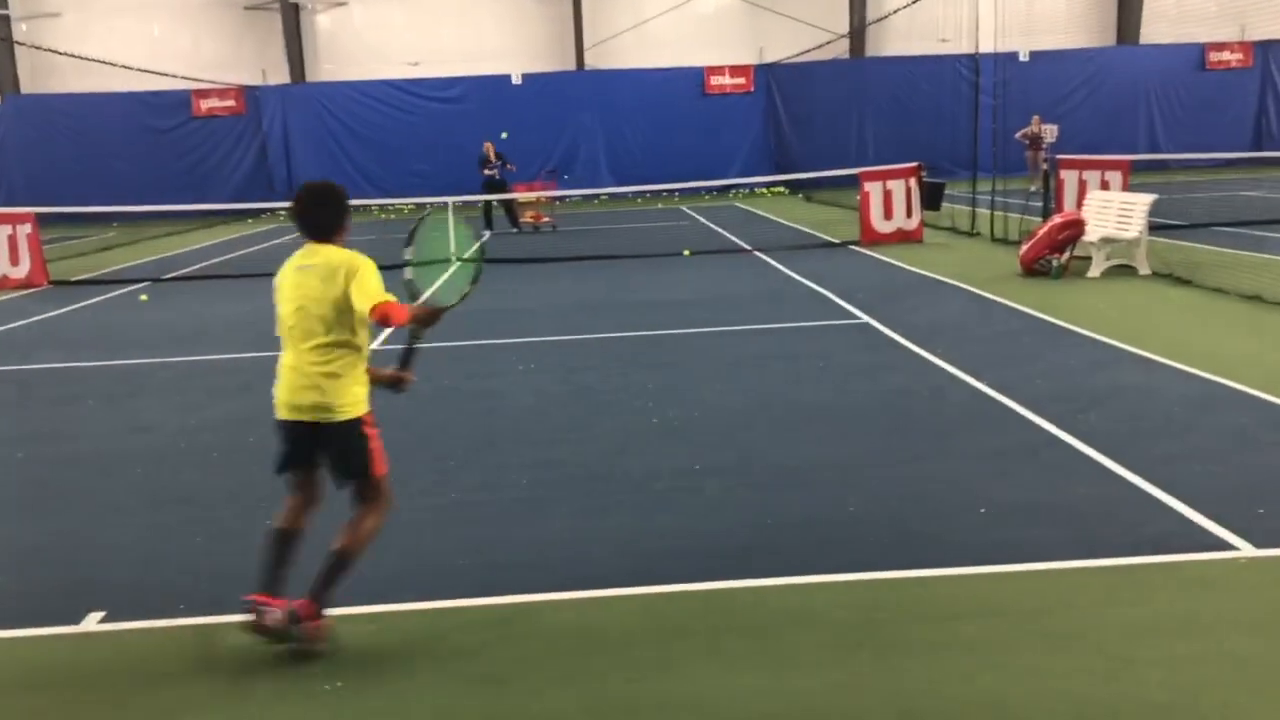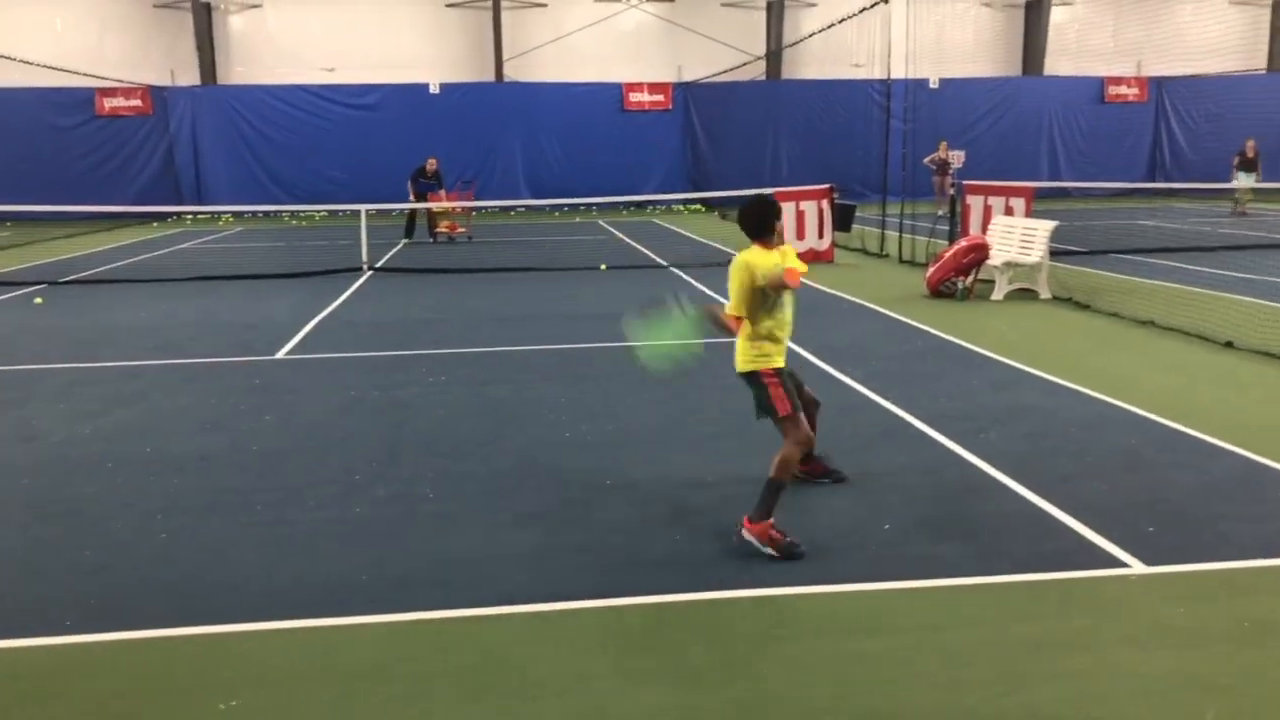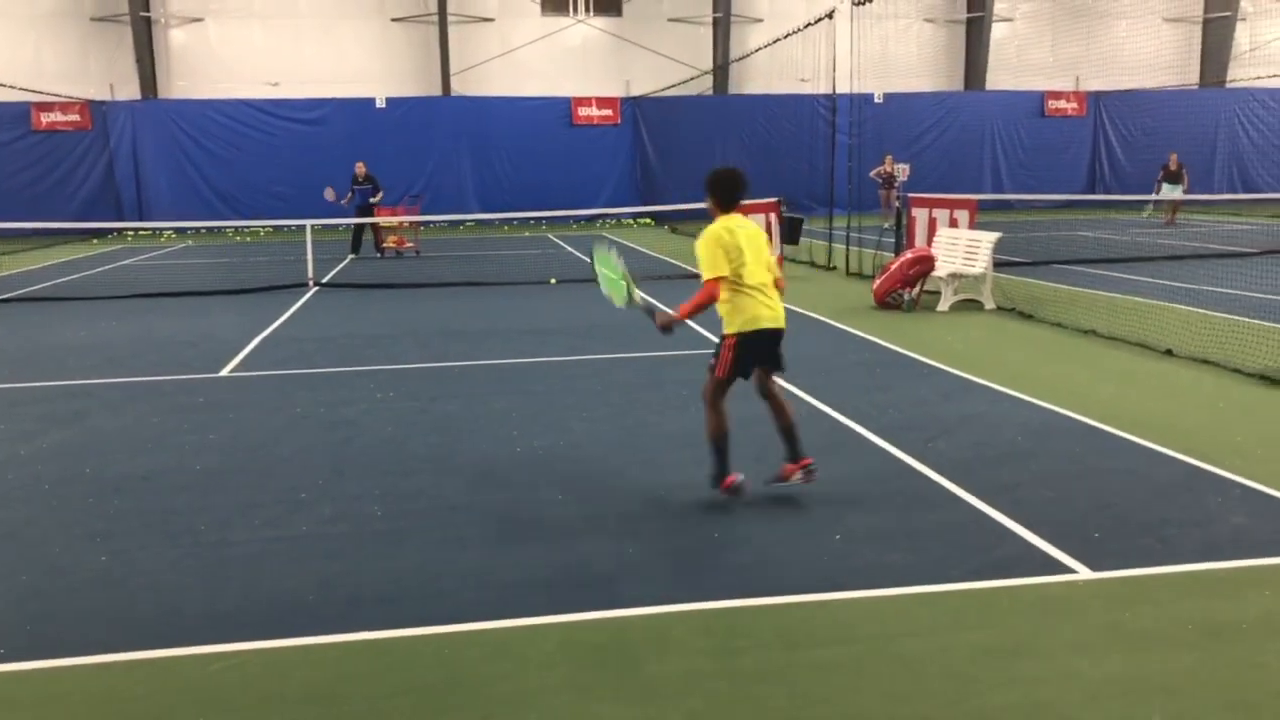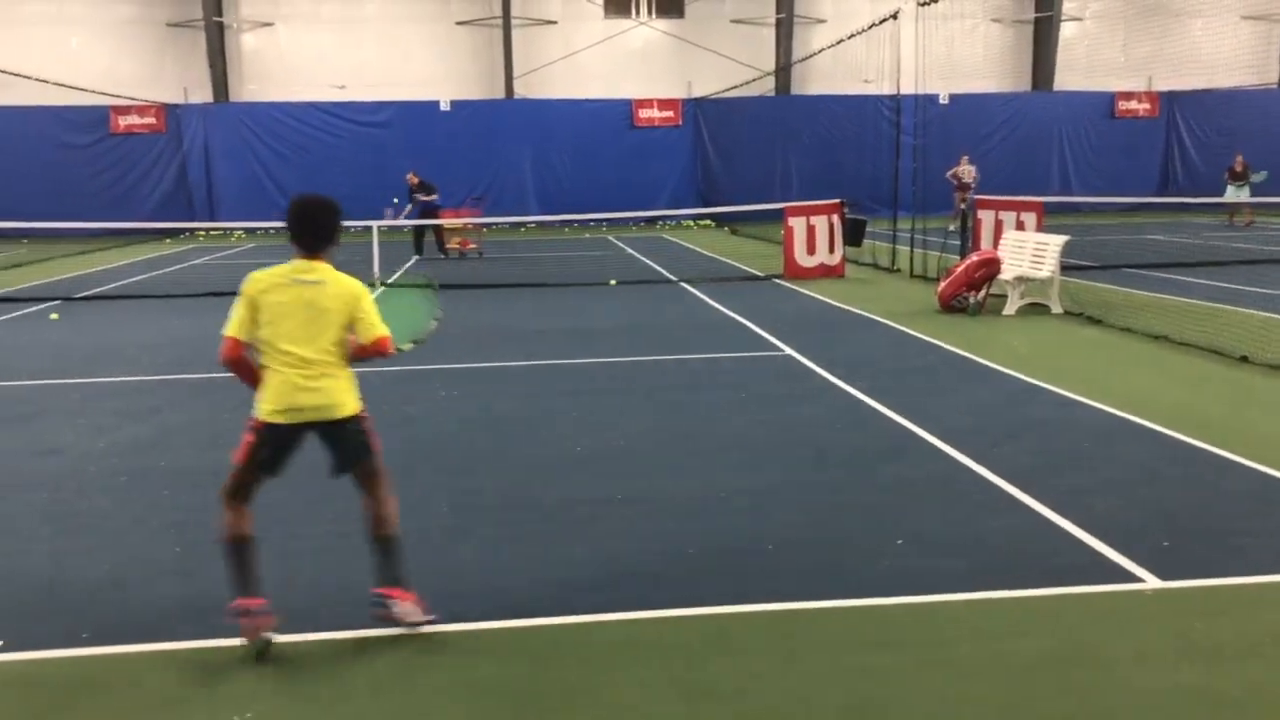
dt=1s
person 1, frame 1
left shoulder: (286, 271)
right shoulder: (353, 264)
right elbow: (384, 313)
left wrist: (376, 376)
right wrist: (418, 315)
left hip: (291, 400)
right hip: (339, 402)
left knee: (301, 497)
right knee: (373, 504)
left ankle: (267, 598)
right ankle: (309, 608)
person 1, frame 2
left shoulder: (779, 257)
right shoulder: (746, 264)
left elbow: (793, 275)
right elbow: (734, 321)
left wrist: (783, 280)
right wrist: (725, 319)
left hip: (772, 358)
right hip: (759, 361)
left knee: (808, 401)
right knee: (799, 437)
left ankle: (807, 464)
right ankle: (759, 524)
person 1, frame 3
left shoulder: (711, 236)
right shoulder: (755, 230)
left elbow: (713, 290)
left wrist: (675, 317)
left hip: (744, 325)
right hip: (774, 319)
left knee: (712, 396)
right knee: (767, 388)
left ankle: (724, 477)
right ankle: (798, 462)
person 1, frame 4
left shoulder: (257, 283)
right shoulder: (351, 288)
left elbow: (230, 355)
right elbow: (381, 347)
left hip: (280, 409)
right hip: (338, 403)
left knee: (234, 499)
right knee: (376, 491)
left ankle: (250, 603)
right ankle: (395, 593)
